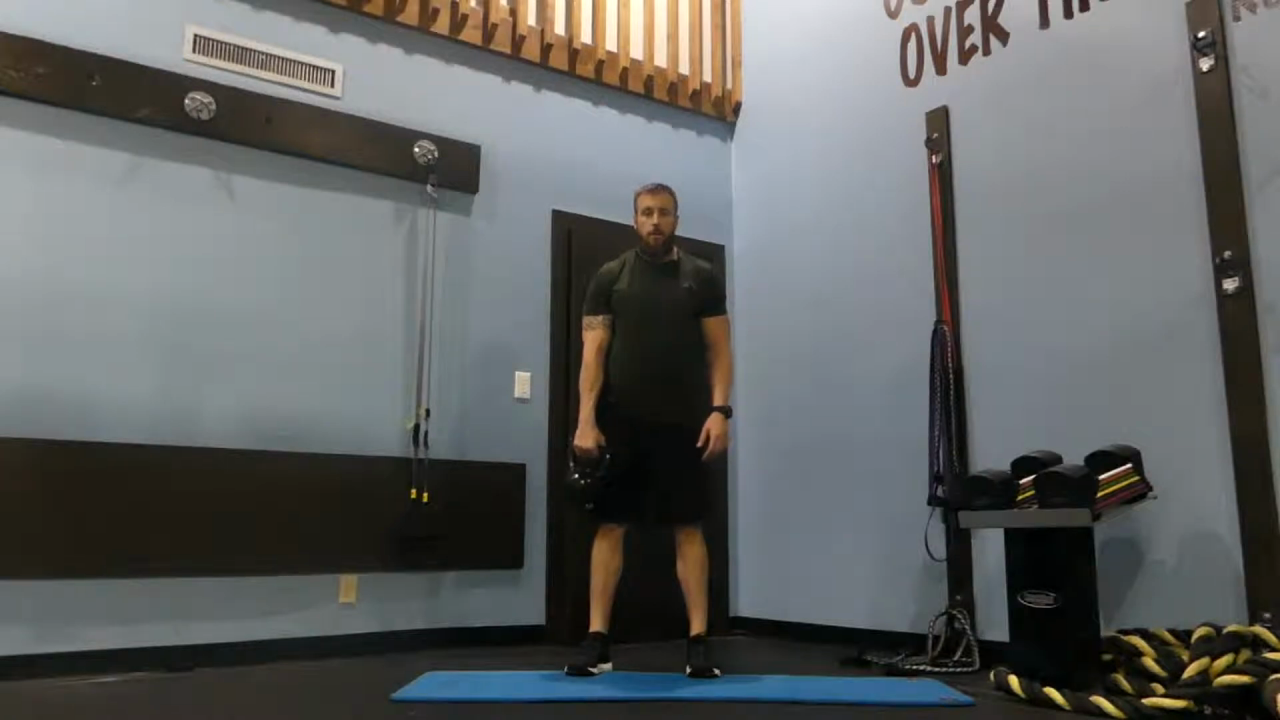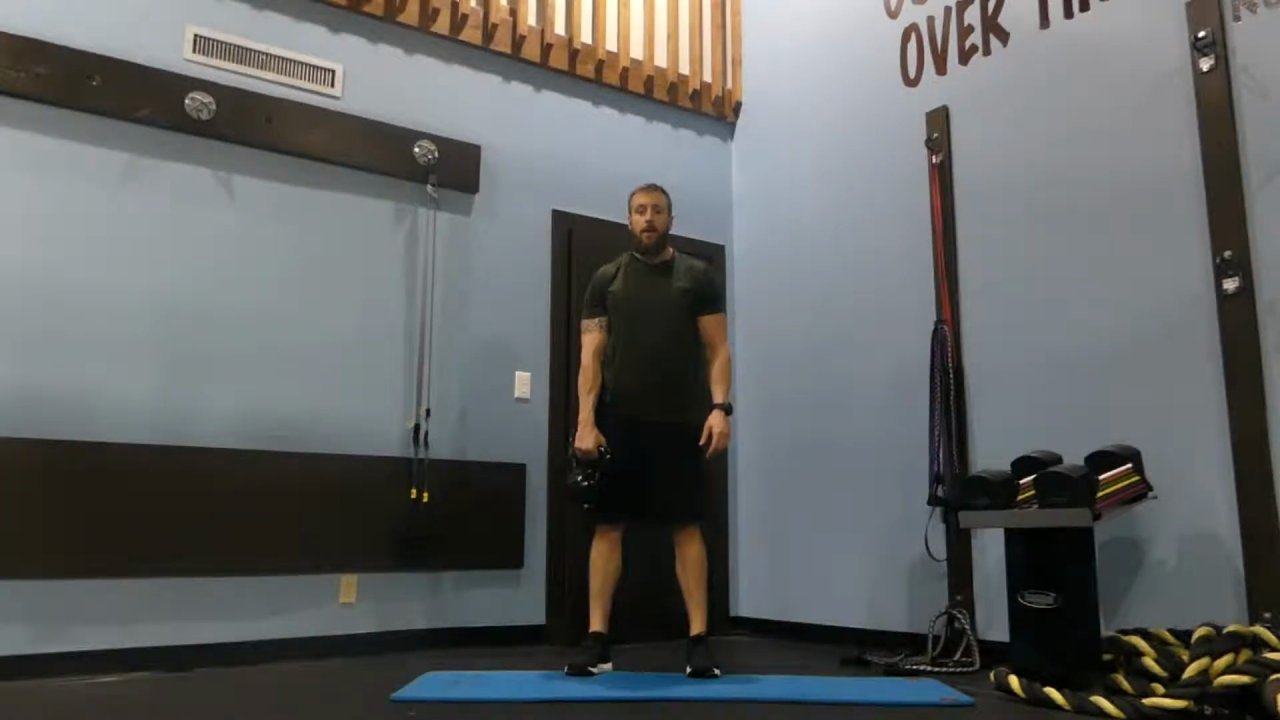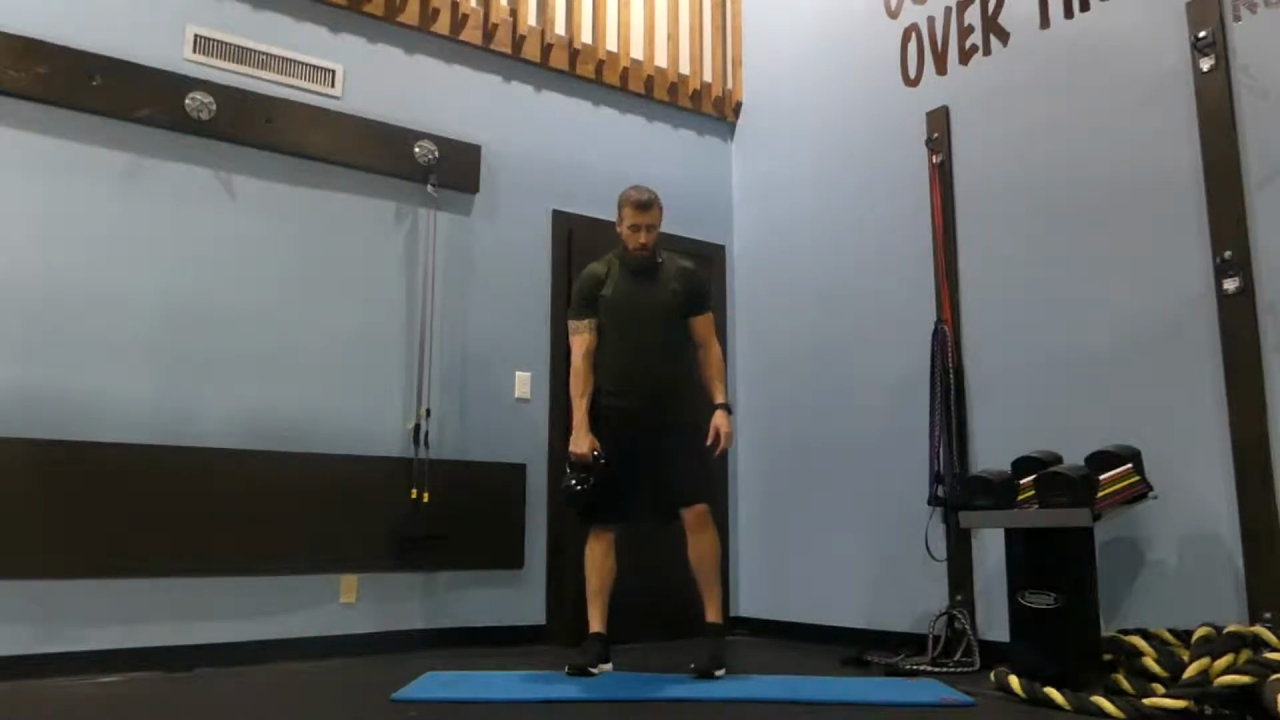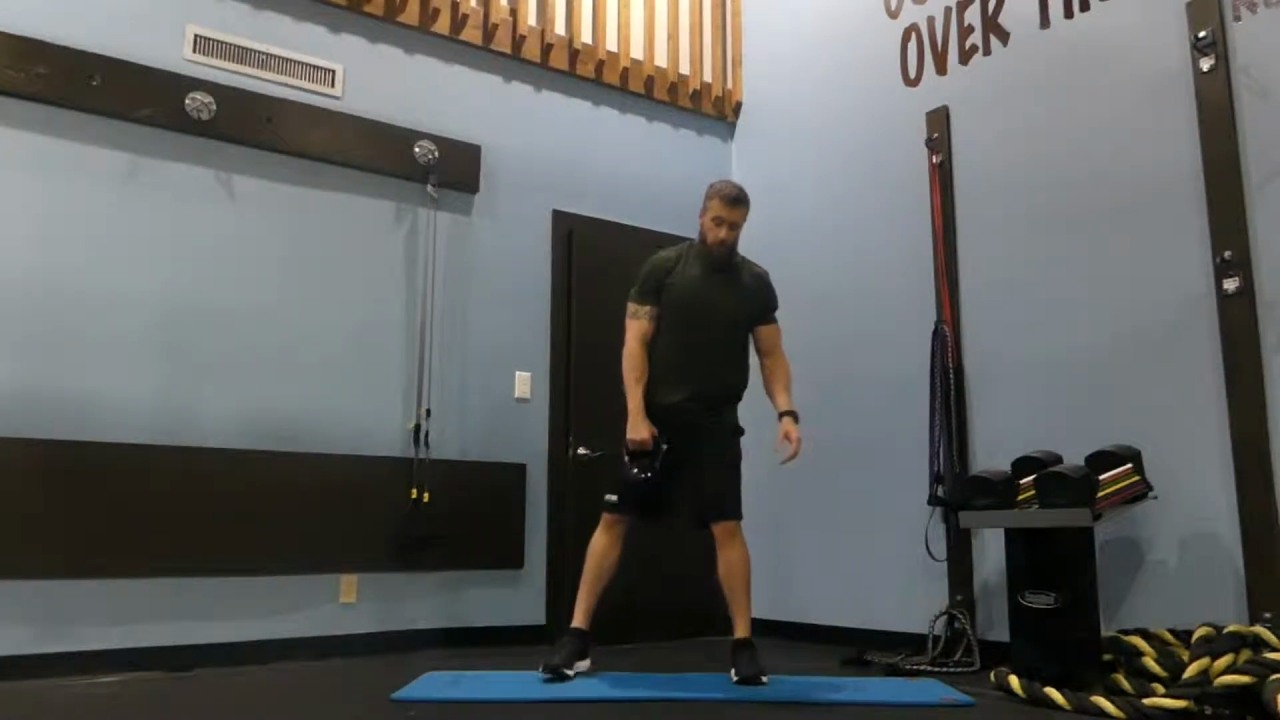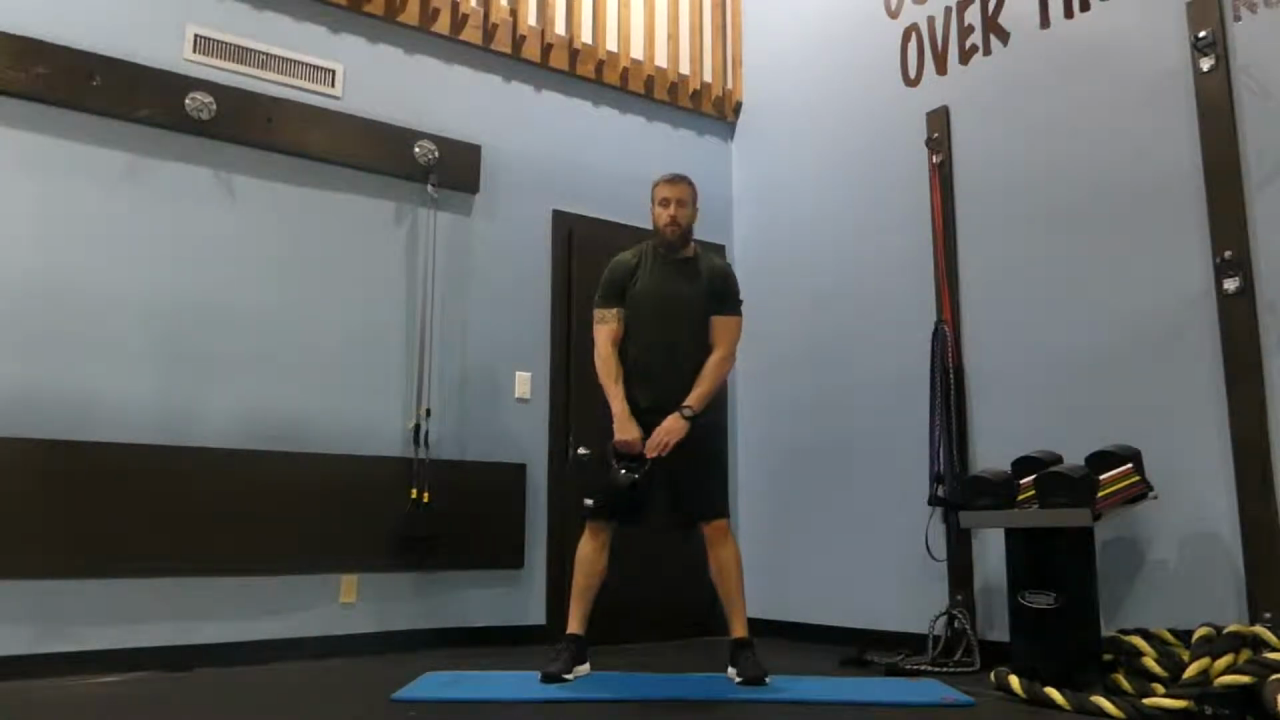
dt=1s
person 1, frame 1
left shoulder: (702, 277)
right shoulder: (611, 277)
left elbow: (720, 350)
right elbow: (594, 351)
left wrist: (719, 410)
right wrist: (587, 420)
left hip: (683, 424)
right hip: (621, 423)
left knee: (688, 528)
right knee: (610, 526)
left ankle: (698, 639)
right ankle: (597, 639)
person 1, frame 2
left shoulder: (697, 276)
right shoulder: (607, 279)
left elbow: (717, 348)
right elbow: (592, 355)
left wrist: (719, 407)
right wrist: (586, 422)
left hip: (680, 423)
right hip: (619, 423)
left knee: (687, 528)
right knee: (608, 527)
left ankle: (698, 639)
right ankle: (597, 639)
person 1, frame 3
left shoulder: (684, 275)
right shoulder: (594, 279)
left elbow: (707, 345)
right elbow: (581, 357)
left wrist: (721, 406)
right wrist: (580, 427)
left hip: (674, 420)
right hip: (612, 423)
left knee: (697, 514)
right knee: (601, 528)
left ankle: (713, 629)
right ankle: (597, 641)
person 1, frame 4
left shoulder: (755, 283)
right shoulder: (663, 267)
left elbow: (771, 355)
right elbow: (636, 343)
left wrist: (786, 412)
right wrist: (636, 415)
left hip: (714, 424)
right hip: (654, 417)
left knee: (726, 528)
right knee: (614, 519)
left ankle: (743, 646)
right ankle: (577, 638)
person 1, frame 5
left shoulder: (718, 275)
right shoulder: (625, 268)
left elbow: (723, 352)
right elbow: (605, 345)
left wrist: (683, 416)
right wrist: (621, 415)
left hip: (691, 422)
right hip: (631, 418)
left knee: (716, 527)
right knee: (599, 524)
left ankle: (741, 645)
right ankle: (574, 643)
